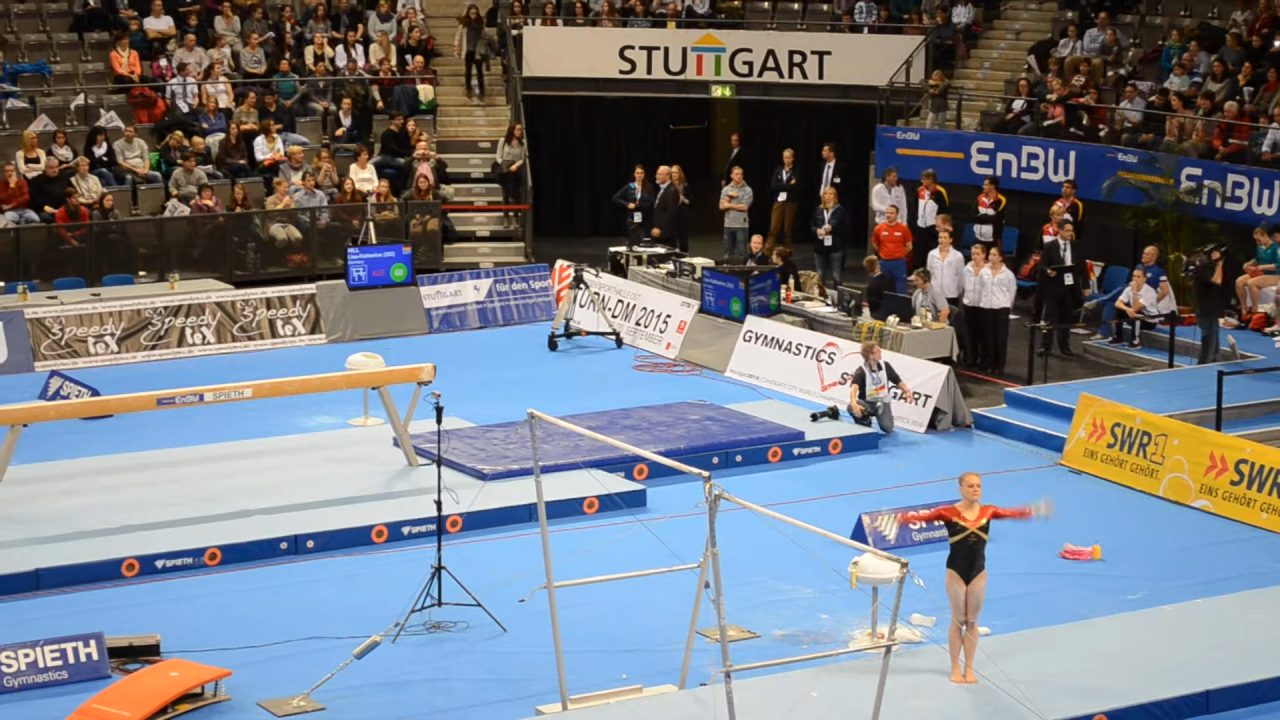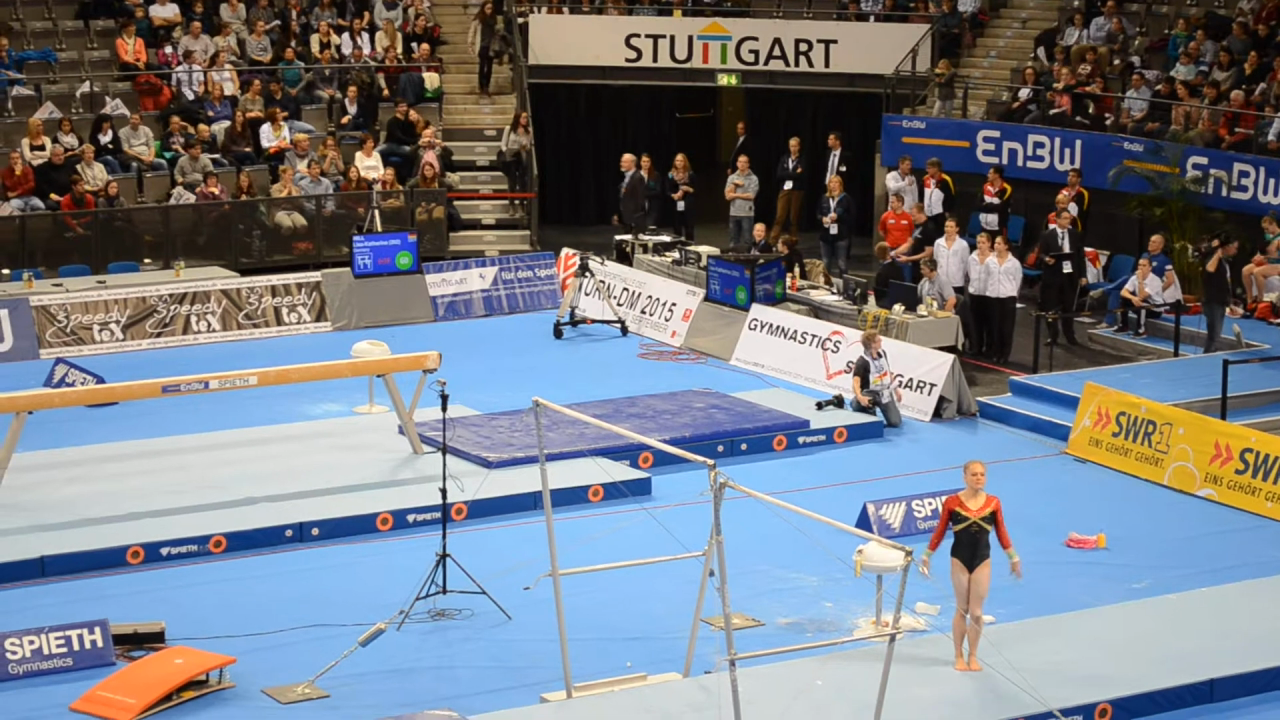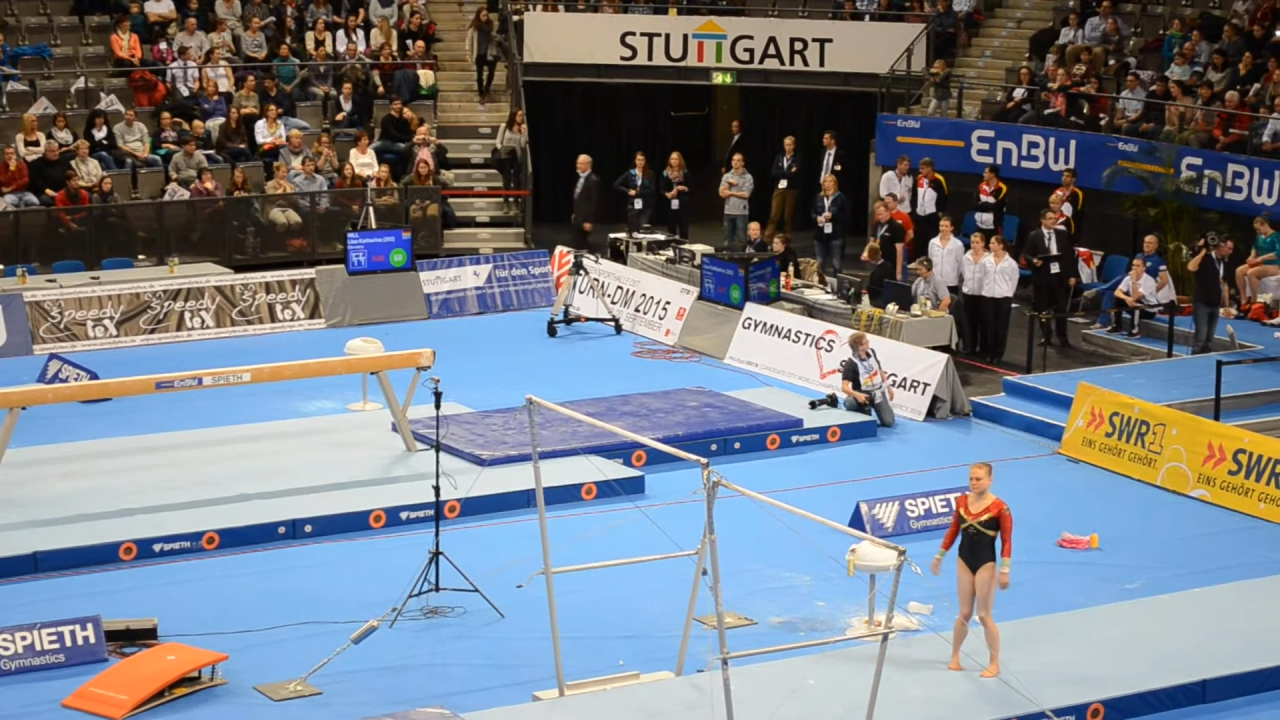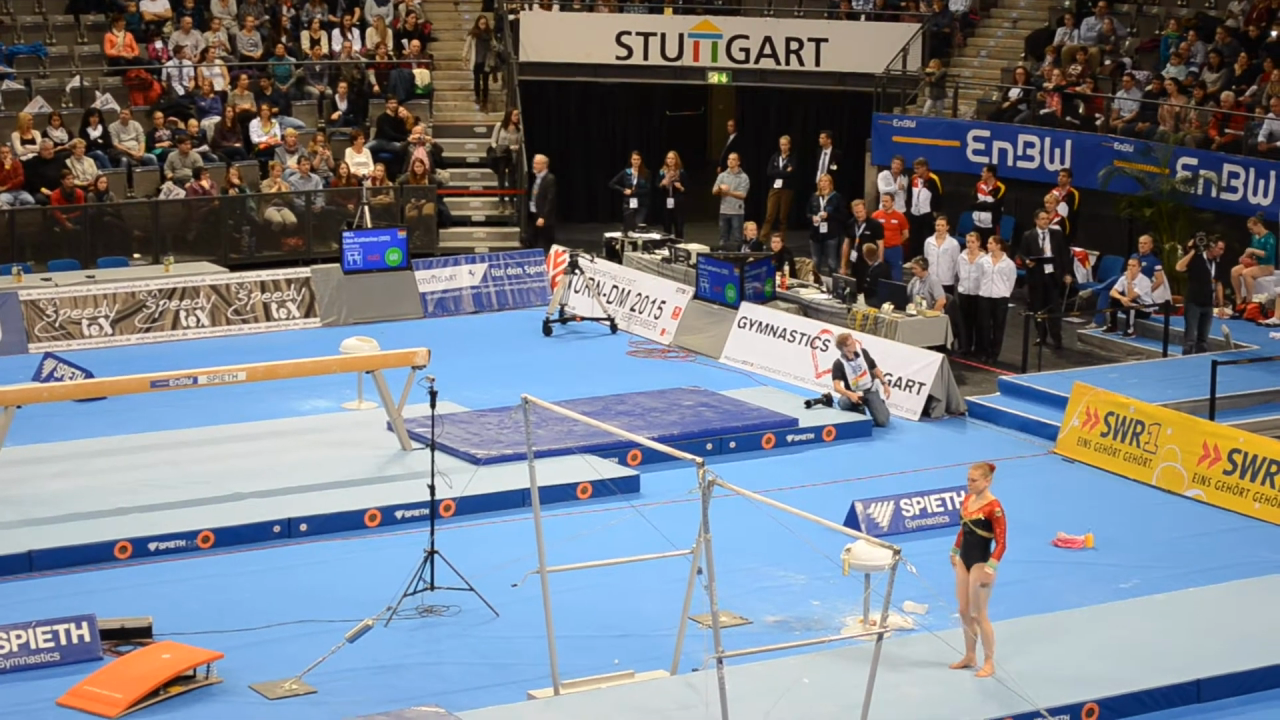
dt=0.5s
person 1, frame 1
left shoulder: (988, 512)
right shoulder: (949, 512)
left elbow: (1014, 512)
right elbow: (921, 516)
left wrist: (1036, 510)
left hip: (978, 572)
right hip: (955, 572)
left knee: (972, 621)
right knee: (958, 620)
left ankle: (969, 667)
right ankle: (955, 667)
person 1, frame 2
left shoulder: (993, 502)
right shoulder: (952, 502)
left elbow: (1001, 533)
right elbow: (940, 531)
left wrist: (1014, 559)
right wrist: (926, 557)
left hip: (982, 561)
right hip: (959, 560)
left knee: (977, 613)
right knee: (962, 610)
left ankle: (972, 655)
right ankle: (959, 656)
person 1, frame 3
left shoulder: (1000, 507)
right shoulder: (962, 501)
left elbow: (1006, 541)
right elbow: (953, 531)
left wrist: (1005, 569)
right wrist: (939, 556)
left hip: (986, 564)
right hip: (964, 562)
left knee: (984, 615)
right knee: (965, 613)
left ankle: (994, 663)
right ankle: (955, 655)
person 1, frame 4
left shoulder: (994, 508)
right shoulder: (968, 499)
left elbow: (1001, 543)
left wrist: (989, 570)
right wrist: (954, 552)
left hip: (980, 563)
right hip: (964, 560)
left knee: (978, 615)
right knee: (964, 612)
left ankle: (989, 663)
right ankle: (970, 656)
